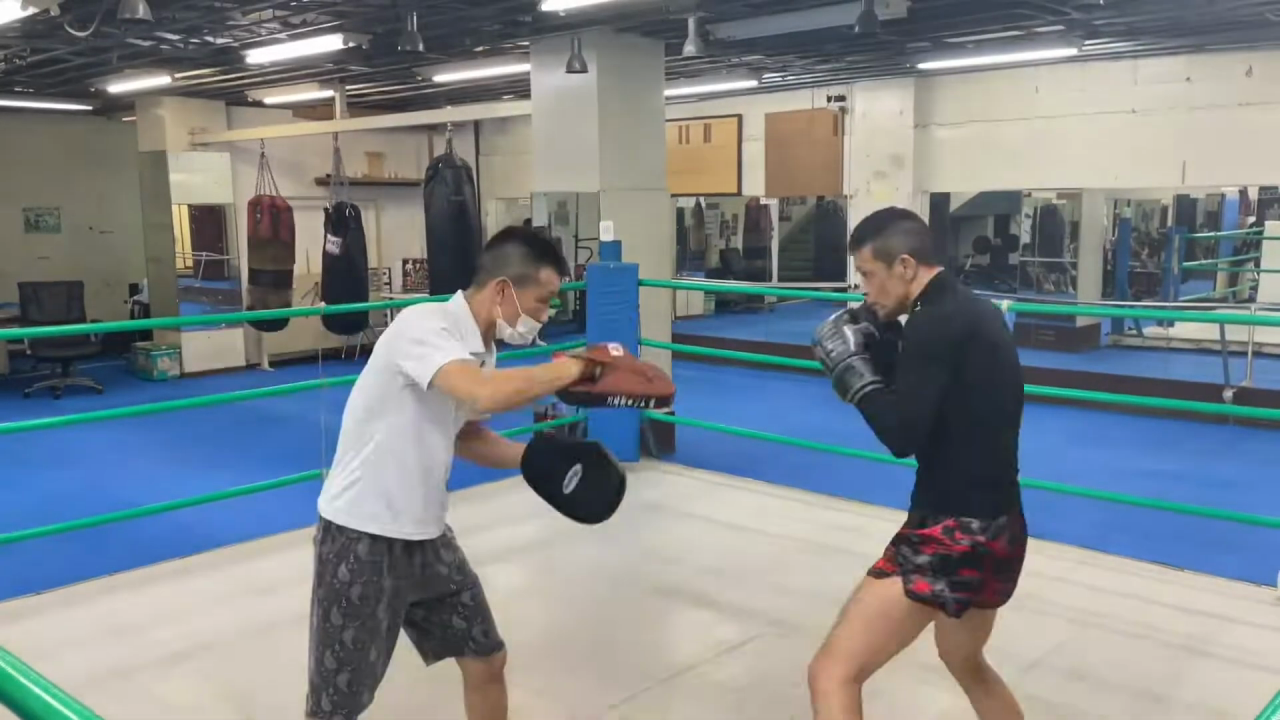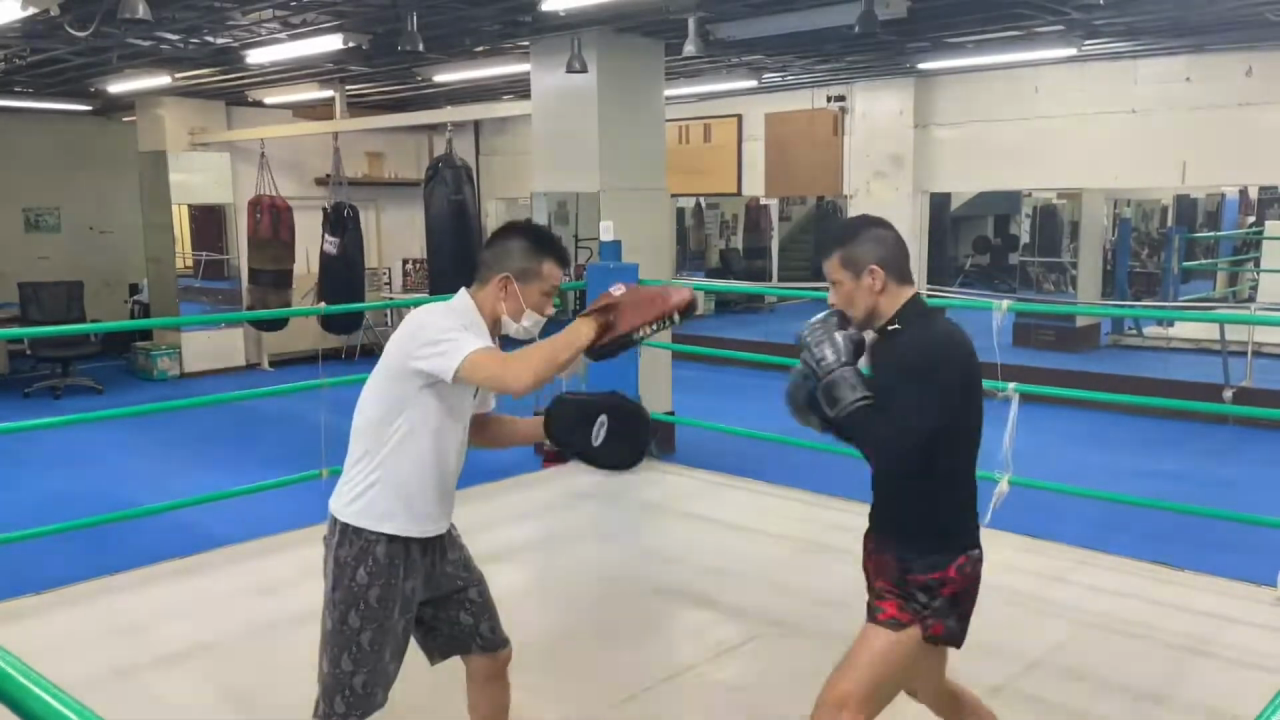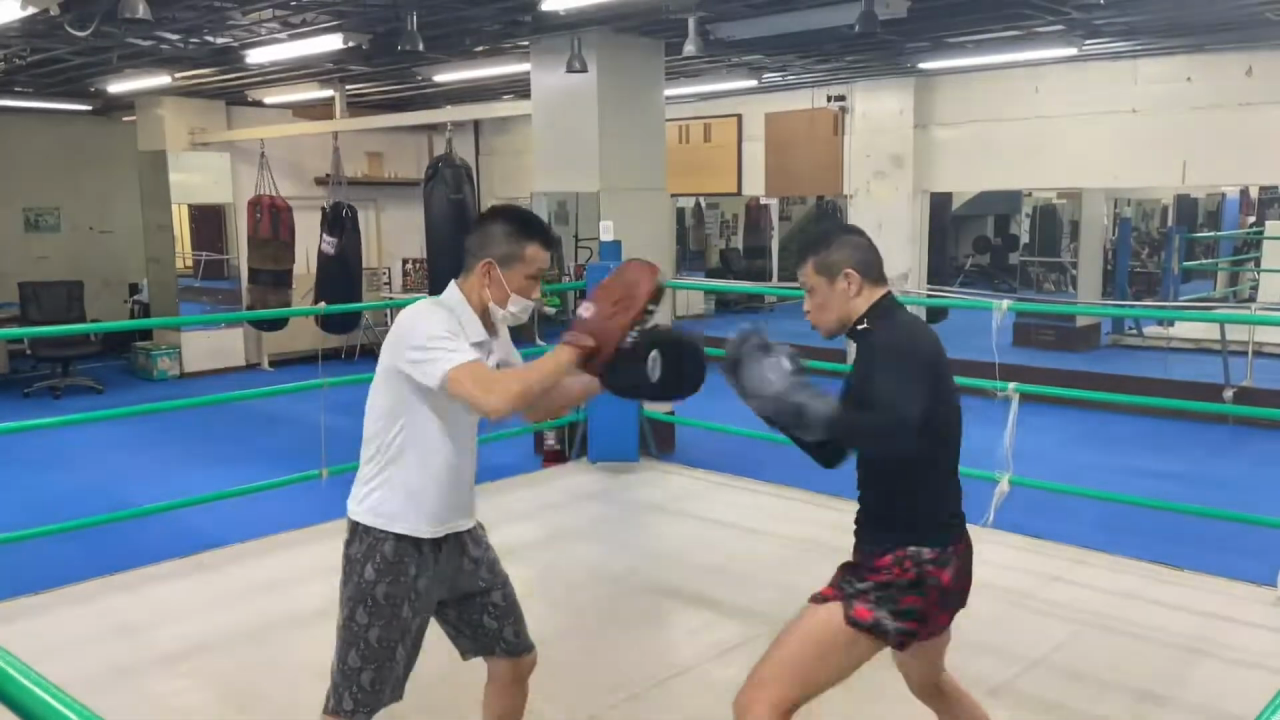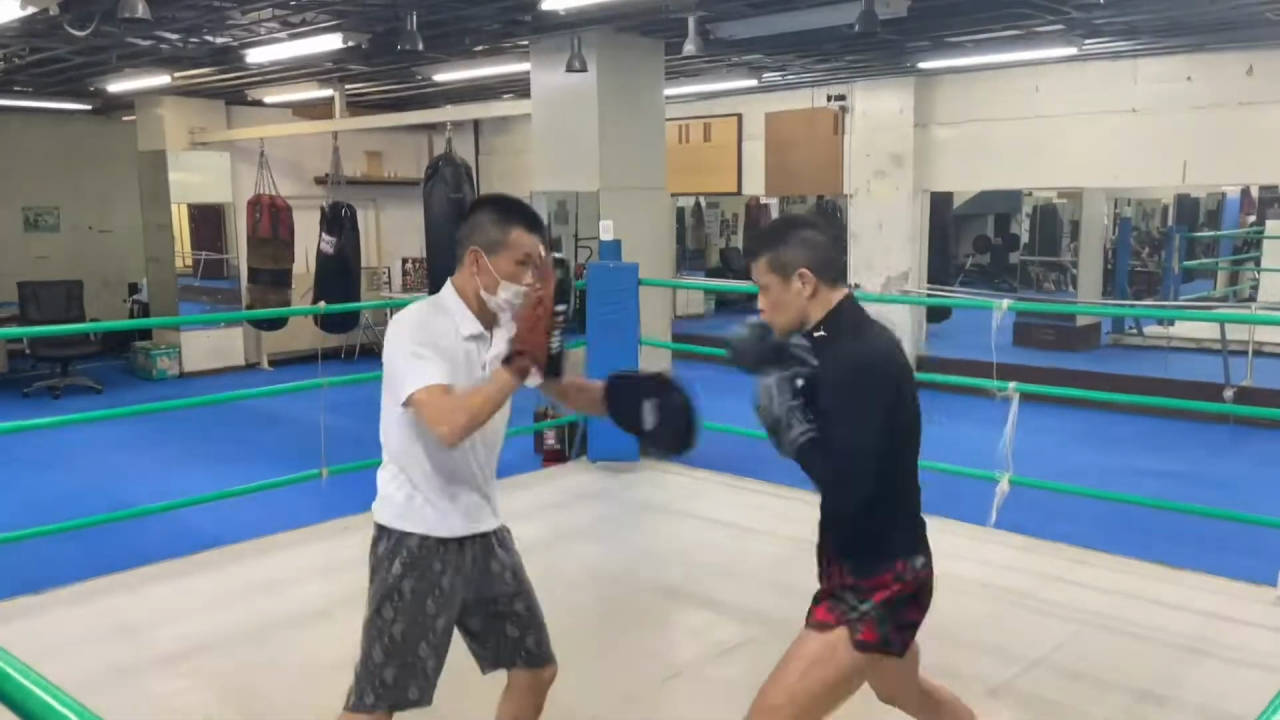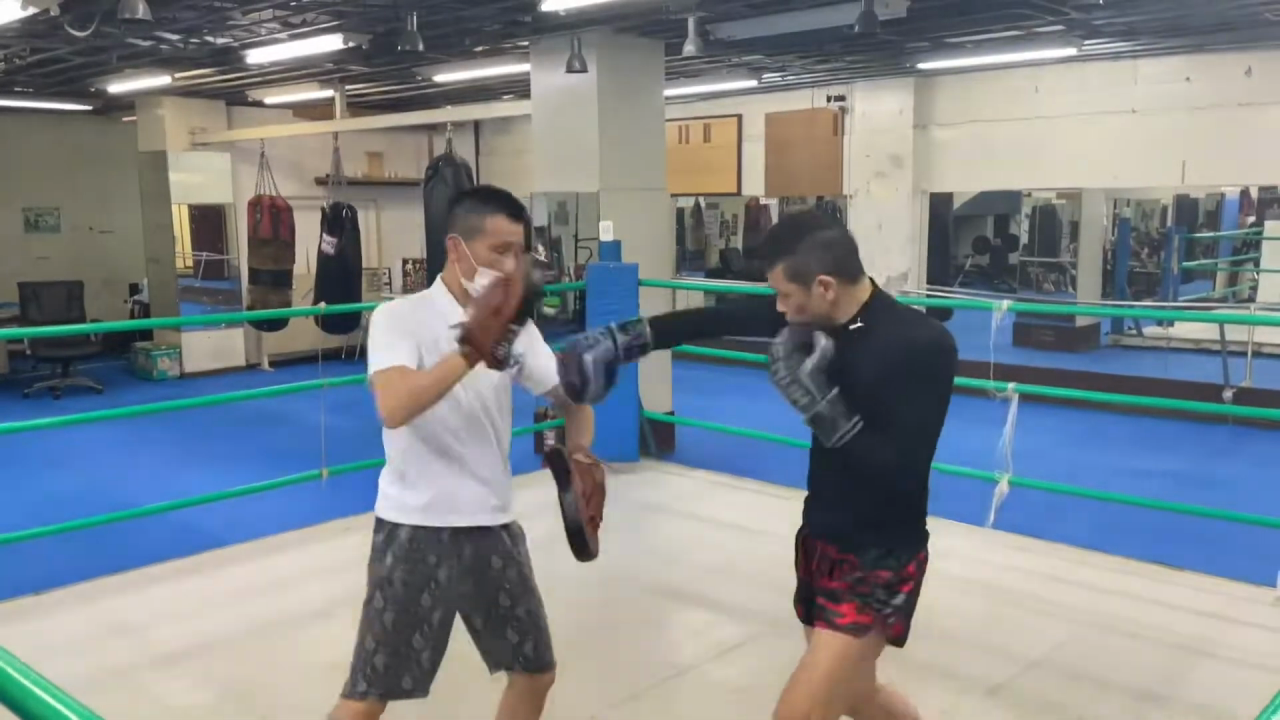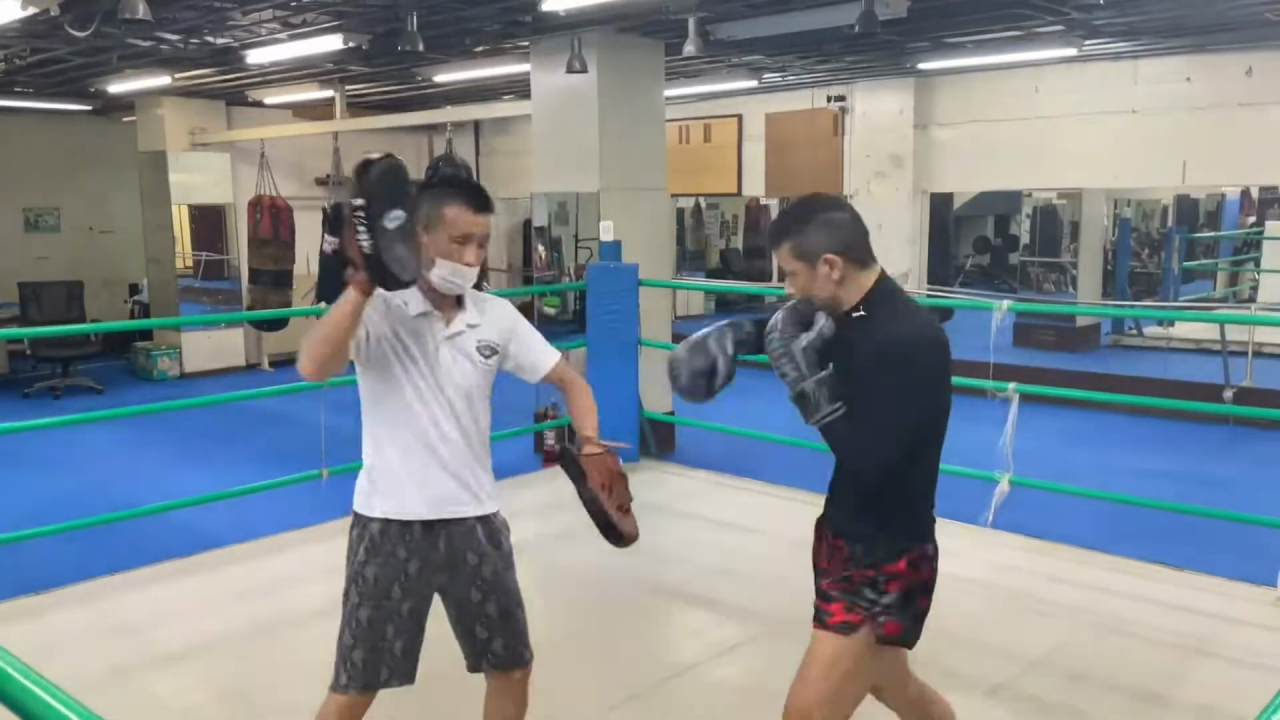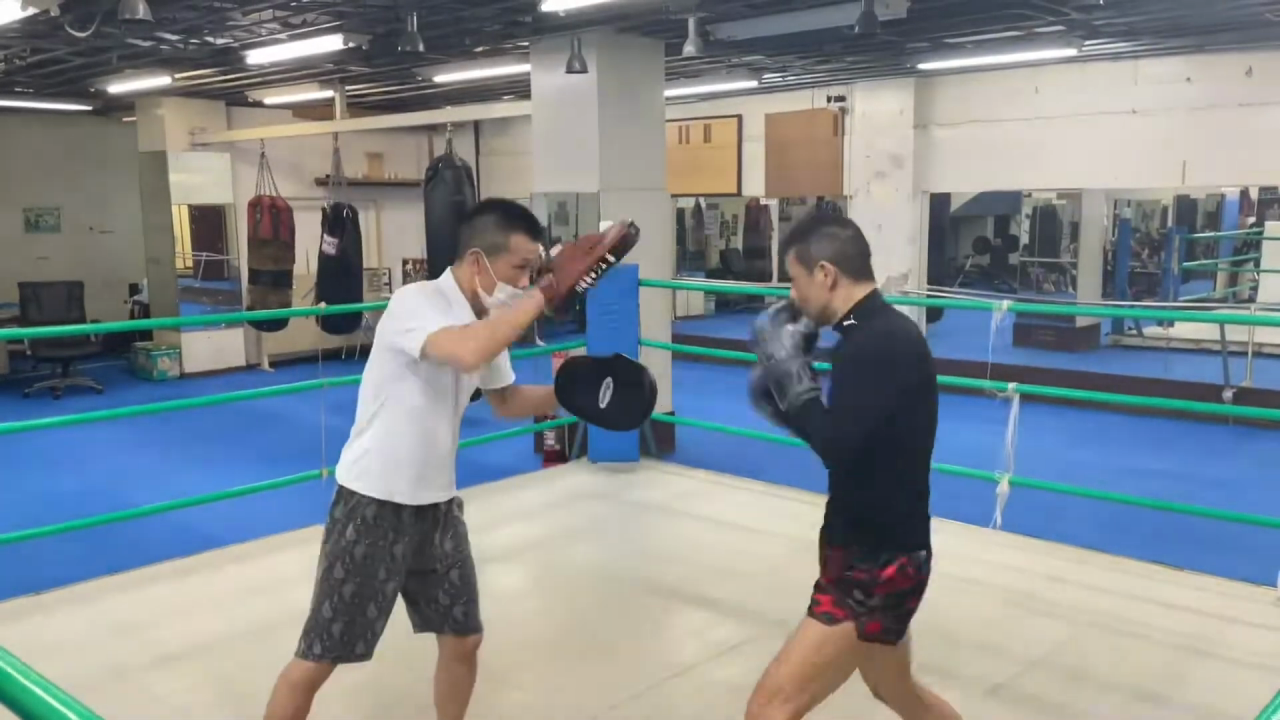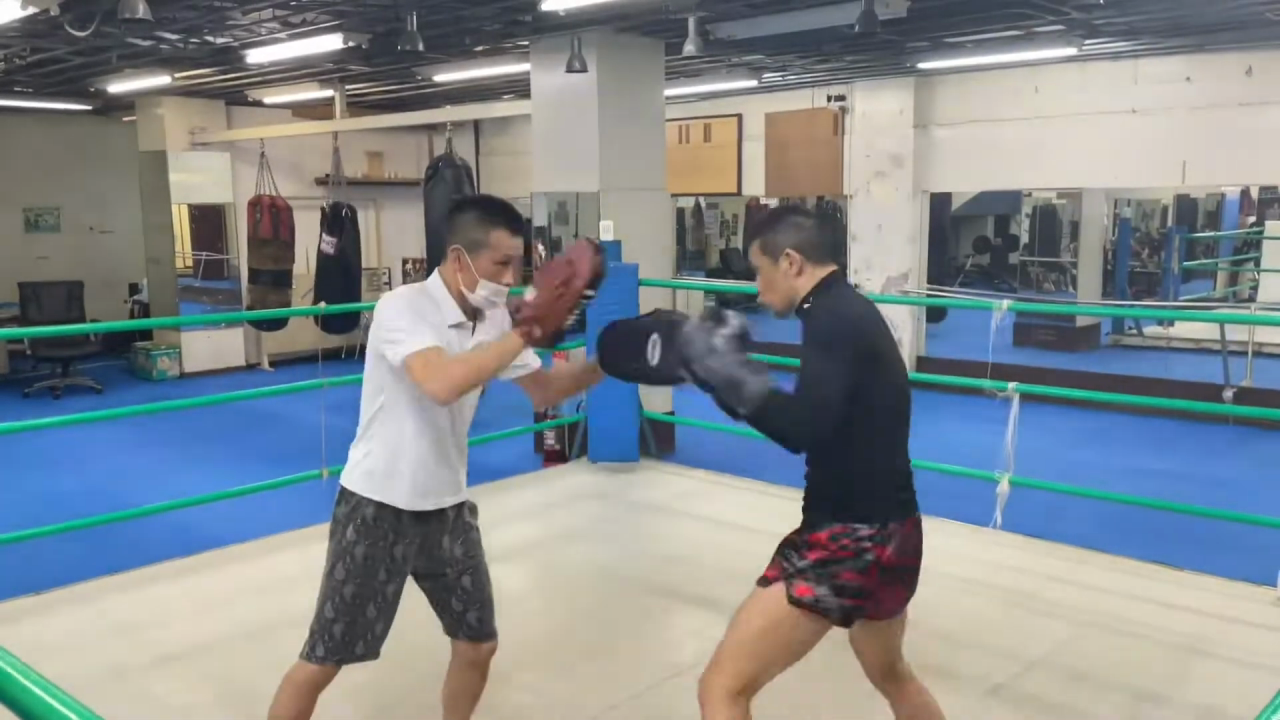
dt=0.2s
person 1, frame 1
left shoulder: (478, 348)
right shoulder: (420, 326)
right elbow: (487, 394)
right wrist: (578, 366)
left hip: (424, 533)
right hip: (359, 537)
left knee: (487, 659)
person 1, frame 2
left shoulder: (479, 339)
right shoulder: (433, 325)
right elbow: (516, 377)
left wrist: (552, 428)
right wrist: (593, 324)
left hip: (431, 532)
right hip: (372, 537)
left knee: (491, 656)
person 1, frame 3
left shoulder: (491, 331)
right shoulder: (422, 324)
left elbow: (542, 402)
right elbow: (498, 400)
right wrist: (584, 344)
left hip: (455, 530)
right hip: (391, 539)
left knee: (514, 659)
person 1, frame 4
left shoulder: (511, 328)
right shoulder: (414, 327)
left elbow: (565, 390)
right elbow: (448, 425)
right wrist: (520, 362)
left hip: (482, 532)
right hip: (416, 539)
left knee: (536, 669)
person 1, frame 5
left shoulder: (513, 323)
right shoulder: (395, 318)
left elbow: (568, 397)
right elbow: (394, 409)
left wrist: (579, 455)
right wrist: (473, 350)
left hip: (493, 528)
right hip: (416, 531)
left knee: (535, 671)
person 1, frame 6
left shoulder: (497, 316)
right shoulder: (375, 310)
left elbow: (568, 382)
right elbow: (313, 366)
left wrist: (591, 439)
right wrist: (362, 285)
left hip: (473, 519)
right hip: (390, 522)
left knee: (510, 665)
person 1, frame 7
left shoulder: (490, 318)
right shoulder: (416, 304)
left elbow: (507, 401)
right elbow: (466, 353)
right wrist: (549, 292)
left hip: (435, 503)
right hip: (373, 504)
left knee: (463, 640)
right knee: (318, 659)
person 1, frame 8
left shoulder: (493, 317)
right shoulder: (402, 307)
left elbow: (545, 390)
right elbow: (446, 386)
left wrist: (604, 363)
right wrist: (534, 329)
left hip: (447, 508)
right hip: (379, 509)
left knee: (478, 645)
right knee: (322, 662)
person 2, frame 1
left shoulder: (940, 322)
right shoulder: (973, 312)
left elbow: (902, 435)
left wrist: (851, 367)
right wrist: (880, 347)
left hip: (954, 533)
right hip: (996, 530)
left knee: (833, 675)
right knee: (967, 665)
person 2, frame 2
left shoulder: (938, 343)
right shoulder: (894, 343)
left elbow: (891, 448)
right elbow: (875, 438)
left wrist: (837, 377)
right wrist: (819, 402)
left hip: (934, 568)
right hip: (897, 548)
person 2, frame 3
left shoulder: (894, 343)
right shoulder: (900, 335)
left elbow: (896, 440)
right elbow: (830, 449)
left wrist: (791, 394)
right wrist: (774, 389)
left hip: (903, 564)
right hip: (938, 551)
person 2, frame 4
left shoulder: (858, 358)
right shoulder: (844, 341)
left elbow: (856, 487)
left wrist: (789, 425)
left hip: (877, 572)
right hip: (880, 559)
person 2, frame 5
left shoulder: (924, 344)
right shoulder: (818, 324)
left elbow: (898, 469)
right elbow: (714, 318)
left wrist: (822, 402)
right wrist: (622, 339)
left hip: (880, 562)
right hip: (823, 541)
person 2, frame 6
left shoulder: (912, 335)
right shoulder: (860, 315)
left elbow: (869, 462)
left wrist: (806, 376)
right wrist: (729, 338)
left hip: (888, 560)
right hip: (891, 539)
right knee: (886, 677)
person 2, frame 7
left shoulder: (881, 339)
right shoulder: (864, 338)
left elbow: (842, 447)
right elbow: (841, 436)
left wrist: (790, 367)
right wrist: (778, 395)
left hip: (875, 563)
right hip: (864, 550)
person 2, frame 8
left shoulder: (831, 320)
right shoulder: (852, 313)
left elbow: (805, 431)
right elbow: (803, 420)
left wrist: (728, 363)
right wrist: (705, 369)
left hip: (847, 538)
right hip: (894, 529)
right knee: (888, 672)
